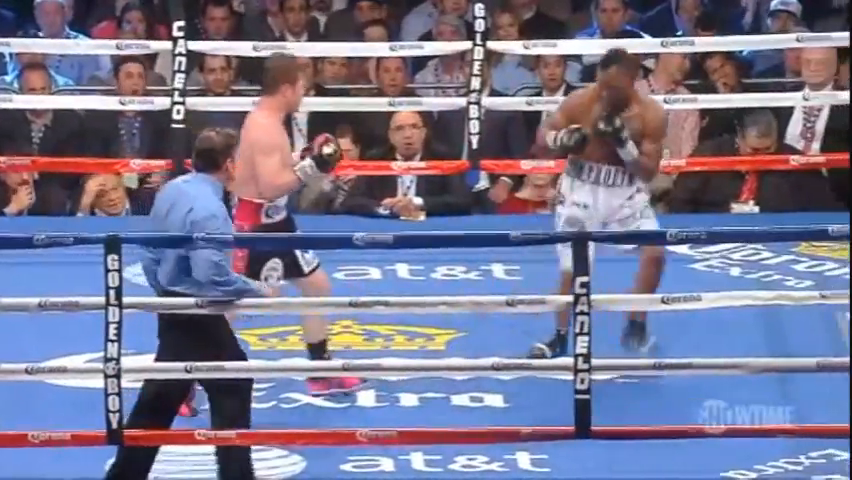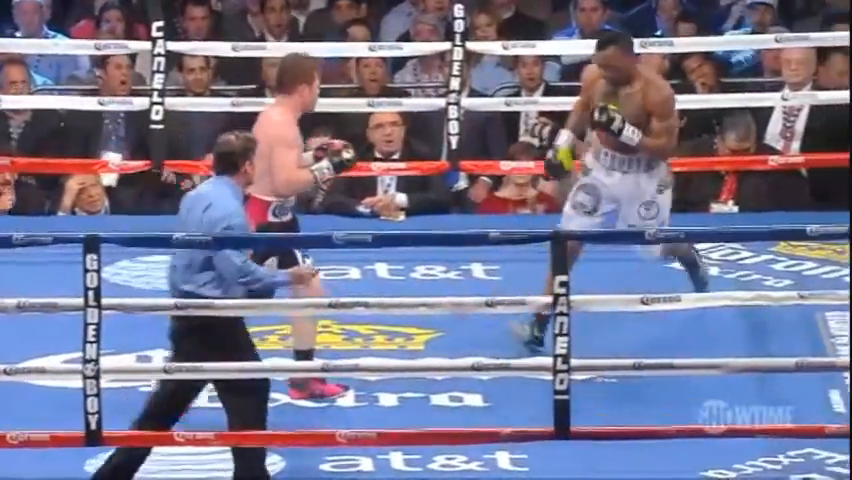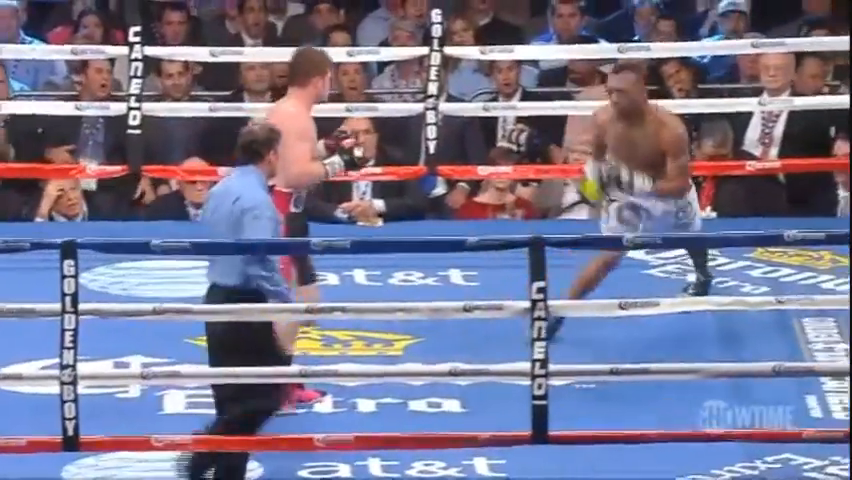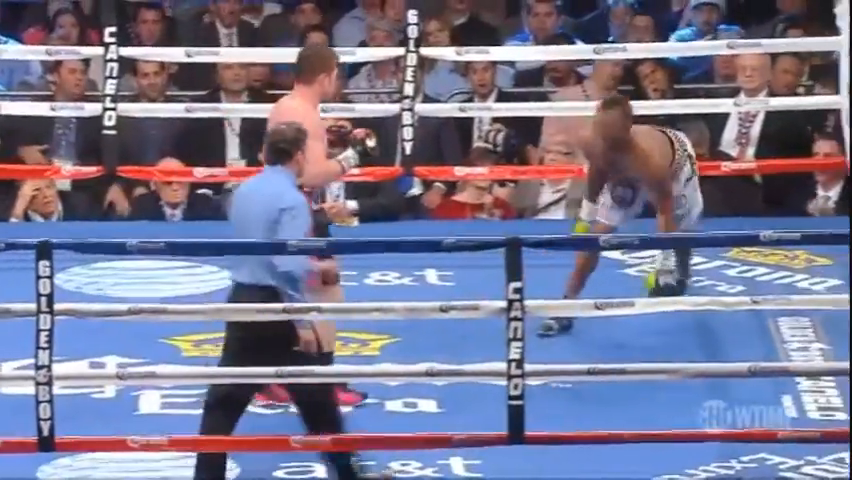
dt=0.2s
person 1, frame 1
left shoulder: (171, 190)
right shoulder: (208, 208)
left elbow: (152, 255)
right elbow: (212, 273)
right wrist: (257, 290)
left hip: (174, 306)
right hip: (197, 311)
left knee: (159, 397)
right knee: (232, 388)
person 1, frame 2
left shoulder: (196, 196)
right shoulder: (228, 209)
right elbow: (239, 271)
right wrist: (288, 277)
left hip: (190, 311)
right hip: (214, 316)
left knee: (170, 399)
right knee: (248, 392)
person 1, frame 3
left shoulder: (219, 190)
right shoulder: (255, 198)
right elbow: (259, 262)
right wrist: (289, 303)
left hip: (219, 300)
right hip: (242, 305)
left knee: (235, 396)
right knee: (264, 395)
person 1, frame 4
left shoulder: (244, 191)
right shoulder: (290, 200)
right elbow: (288, 267)
left wrist: (312, 266)
right wrist: (303, 322)
left hip: (243, 300)
right hip: (275, 305)
left knee: (228, 396)
right knee: (315, 391)
person 2, frame 1
left shoulder: (267, 120)
right shoulder: (263, 126)
right elbow: (269, 185)
left wrist: (310, 155)
right wrist: (311, 165)
left hip: (276, 219)
right hip: (256, 225)
left knee: (317, 286)
left ankle: (321, 372)
person 2, frame 2
left shoulder: (276, 117)
right shoulder: (283, 125)
right elbow: (285, 182)
left wrist: (315, 157)
right wrist: (328, 167)
left hip: (281, 220)
right hip: (262, 224)
left knee: (311, 292)
left ankle: (305, 377)
person 2, frame 3
left shoulder: (282, 109)
right shoulder: (298, 116)
right elbow: (297, 174)
left wrist: (324, 147)
right wrist: (337, 163)
left hip: (282, 210)
right hip: (282, 214)
left knee: (297, 299)
right knee: (299, 300)
person 2, frame 4
left shoulder: (283, 107)
right shoulder: (307, 117)
right elbow: (315, 174)
left wrist: (327, 142)
right wrist: (352, 155)
right knee: (328, 295)
left ankle: (272, 379)
person 3, frame 1
left shoulder: (651, 114)
right shoulder: (580, 100)
left elbow: (649, 172)
right elbow: (542, 137)
left wrist: (625, 146)
right wrist: (563, 139)
left hip: (626, 193)
right hip: (580, 188)
left knee: (654, 253)
right knee: (572, 270)
left ankle: (636, 323)
right ankle: (560, 337)
person 3, frame 2
left shoulder: (657, 92)
right shoulder: (592, 76)
left elbow: (666, 148)
left wrist: (625, 131)
right wrist: (562, 144)
left hip: (645, 175)
right hip: (600, 168)
left knee: (670, 244)
right knee: (569, 242)
left ankle: (687, 255)
right ankle: (542, 317)
person 3, frame 3
left shoulder: (670, 130)
right shoulder: (603, 119)
left elbow: (679, 184)
left wrist: (636, 183)
right wrist: (592, 177)
left hip: (669, 193)
right hip: (623, 192)
right knee: (609, 257)
left ankle: (703, 277)
right ankle: (557, 313)
person 3, frame 4
left shoulder: (651, 159)
right shoulder: (591, 142)
left elbow: (666, 211)
left wrist: (666, 267)
right wrist: (586, 214)
left hip: (675, 167)
right hip: (625, 178)
left knee: (682, 227)
right knee: (597, 233)
left ankle: (680, 277)
